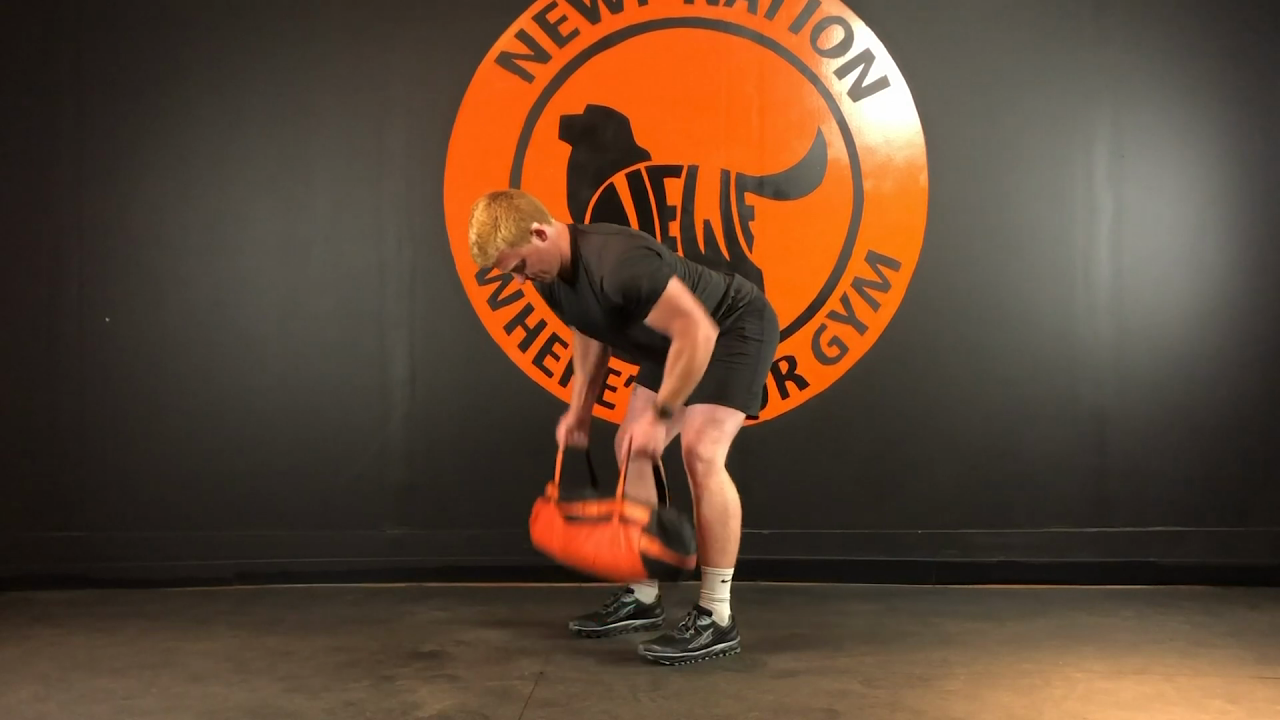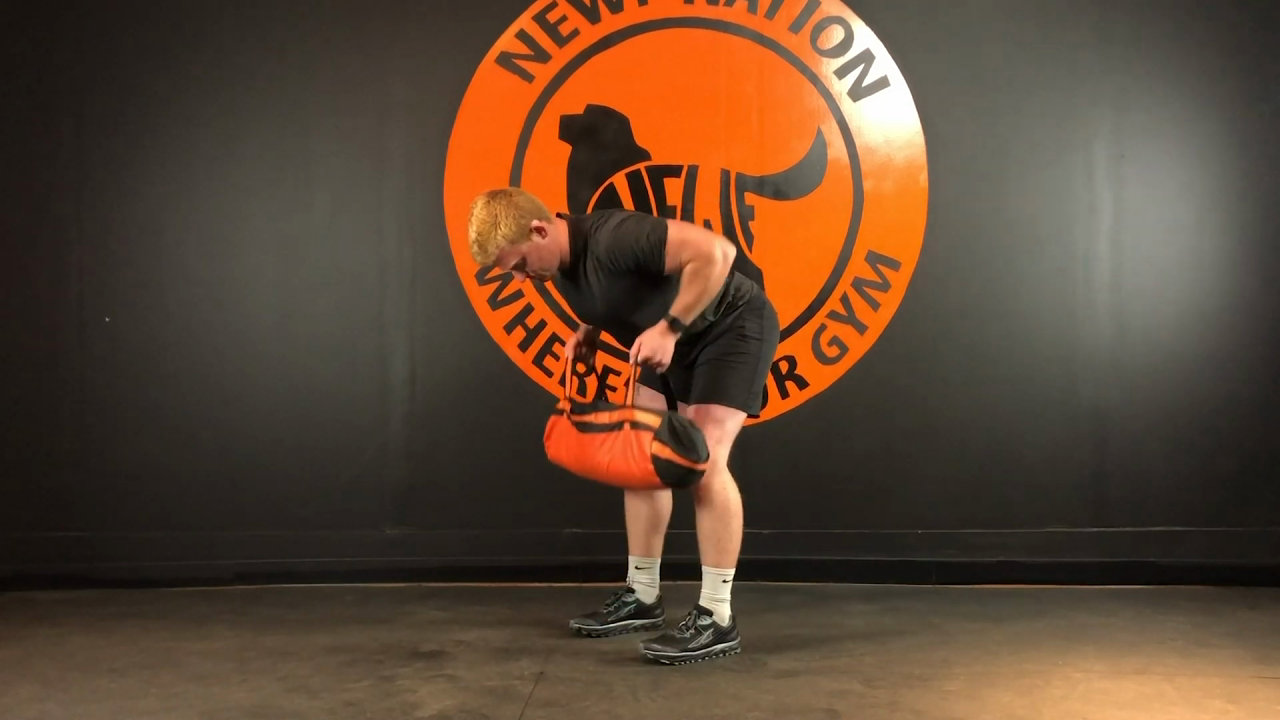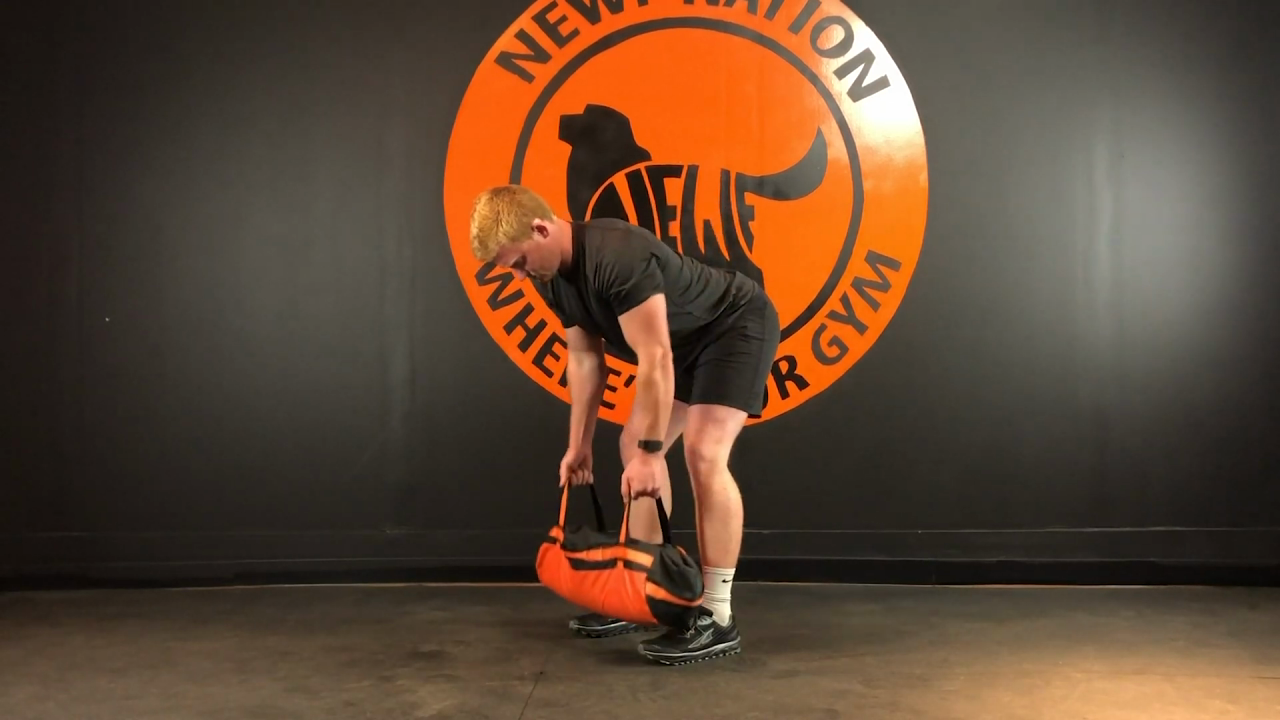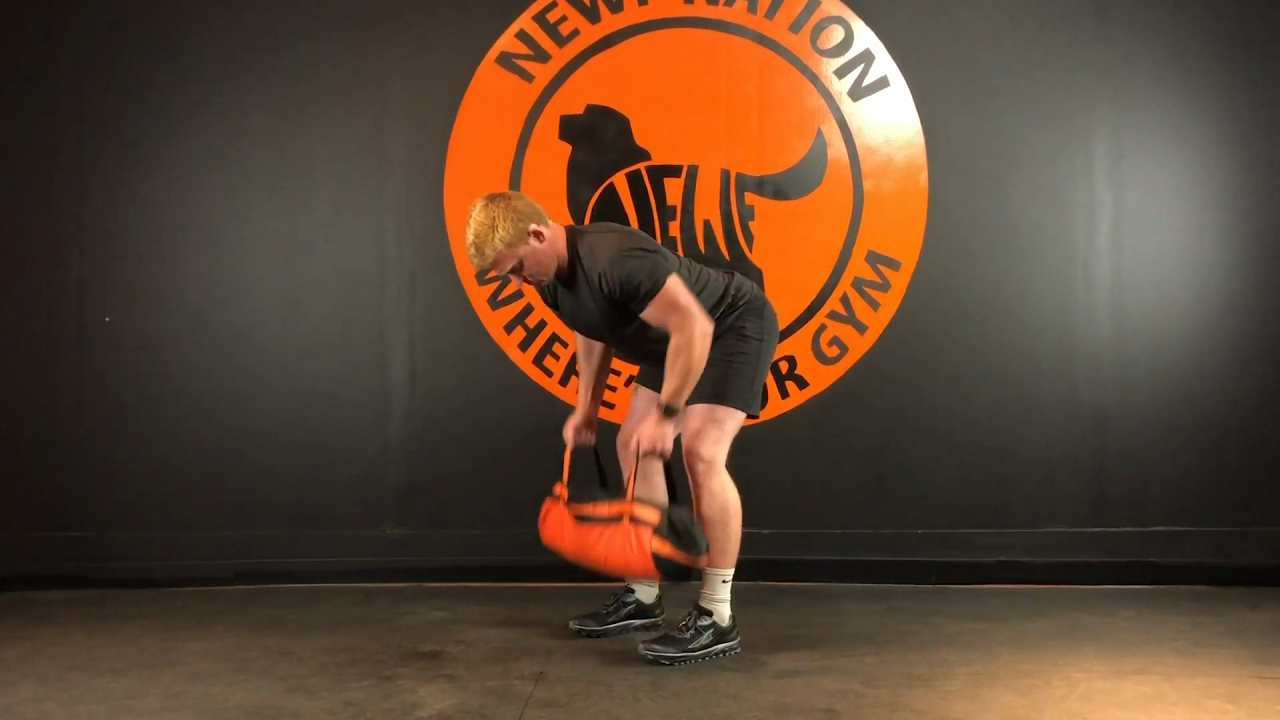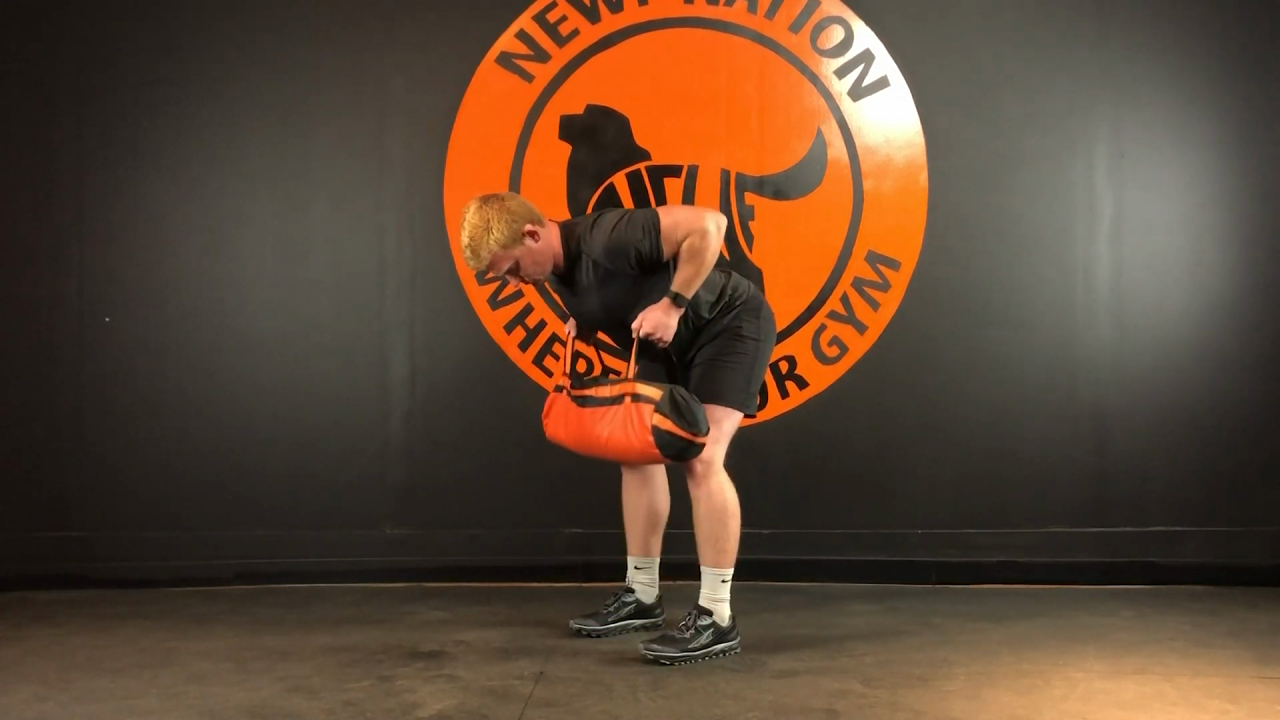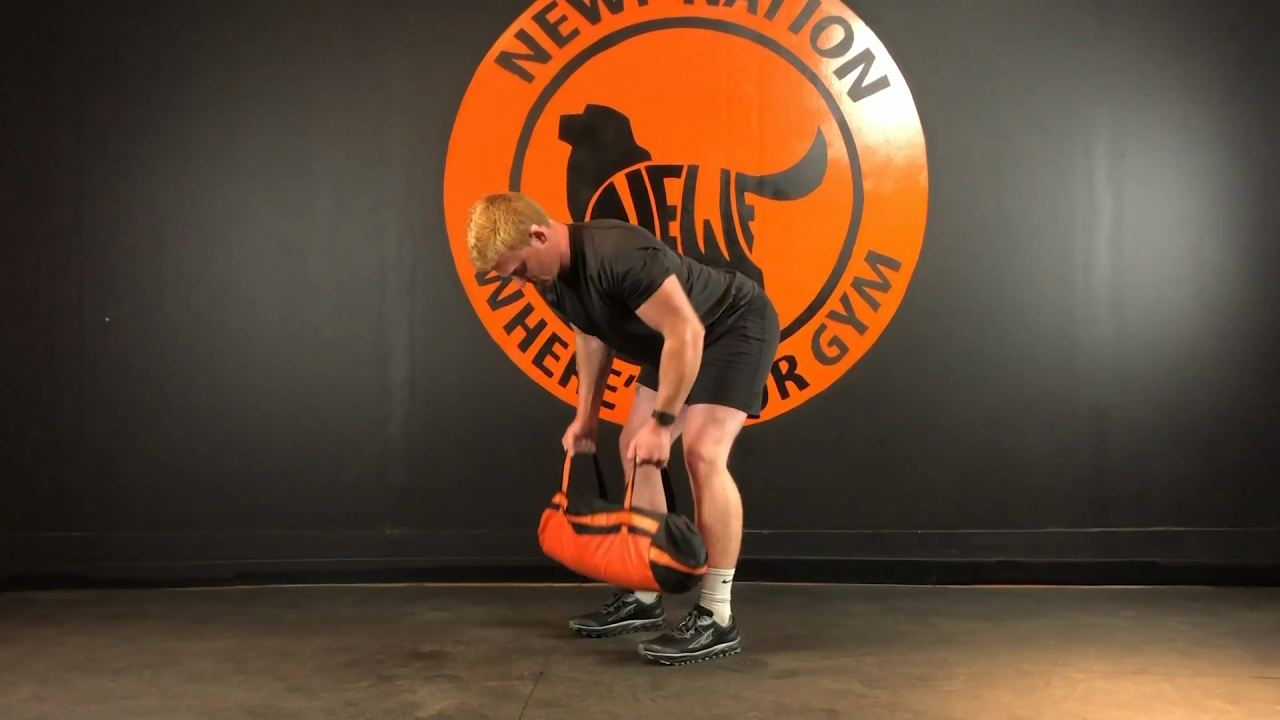
dt=0.7s
person 1, frame 1
left shoulder: (615, 262)
right shoulder: (551, 277)
left elbow: (698, 334)
right elbow: (590, 336)
left wrist: (659, 414)
right wrist: (579, 408)
left hip: (734, 327)
right hip: (674, 339)
left knee: (701, 454)
right knee: (630, 448)
left ankle: (716, 618)
right ankle: (642, 596)
person 1, frame 2
left shoulder: (614, 239)
right shoulder: (559, 261)
left elbow: (716, 254)
left wrist: (670, 327)
right wrist: (587, 333)
left hip: (733, 324)
right hip: (678, 336)
left knee: (704, 453)
left ankle: (717, 617)
right ankle: (642, 596)
person 1, frame 3
left shoulder: (616, 257)
right shoulder: (552, 276)
left elbow: (656, 358)
right elbow: (585, 356)
left wrist: (648, 451)
right wrist: (579, 444)
left hip: (736, 325)
right hip: (683, 338)
left knee: (704, 454)
right knee: (632, 447)
left ankle: (717, 617)
person 1, frame 4
left shoulder: (611, 257)
right shoulder: (552, 280)
left elbow: (693, 328)
right elbow: (594, 334)
left wrist: (664, 416)
right wrist: (586, 405)
left hip: (735, 325)
right hip: (673, 343)
left knee: (702, 455)
right knee: (633, 449)
left ankle: (716, 618)
right ankle: (642, 596)
person 1, frame 5
left shoulder: (607, 239)
right shoulder: (557, 266)
left elbow: (708, 225)
left wrist: (672, 303)
right wrist: (584, 320)
left hip: (730, 324)
right hip: (672, 340)
left knee: (701, 456)
left ankle: (716, 617)
right ankle: (642, 596)
person 1, frame 6
left shoulder: (616, 254)
right shoulder: (554, 281)
left elbow: (687, 334)
right elbow: (594, 336)
left wrist: (662, 424)
right wrist: (586, 415)
left hip: (735, 325)
right hip: (676, 338)
left knee: (703, 455)
right knee: (635, 449)
left ankle: (717, 618)
right ankle: (642, 597)
